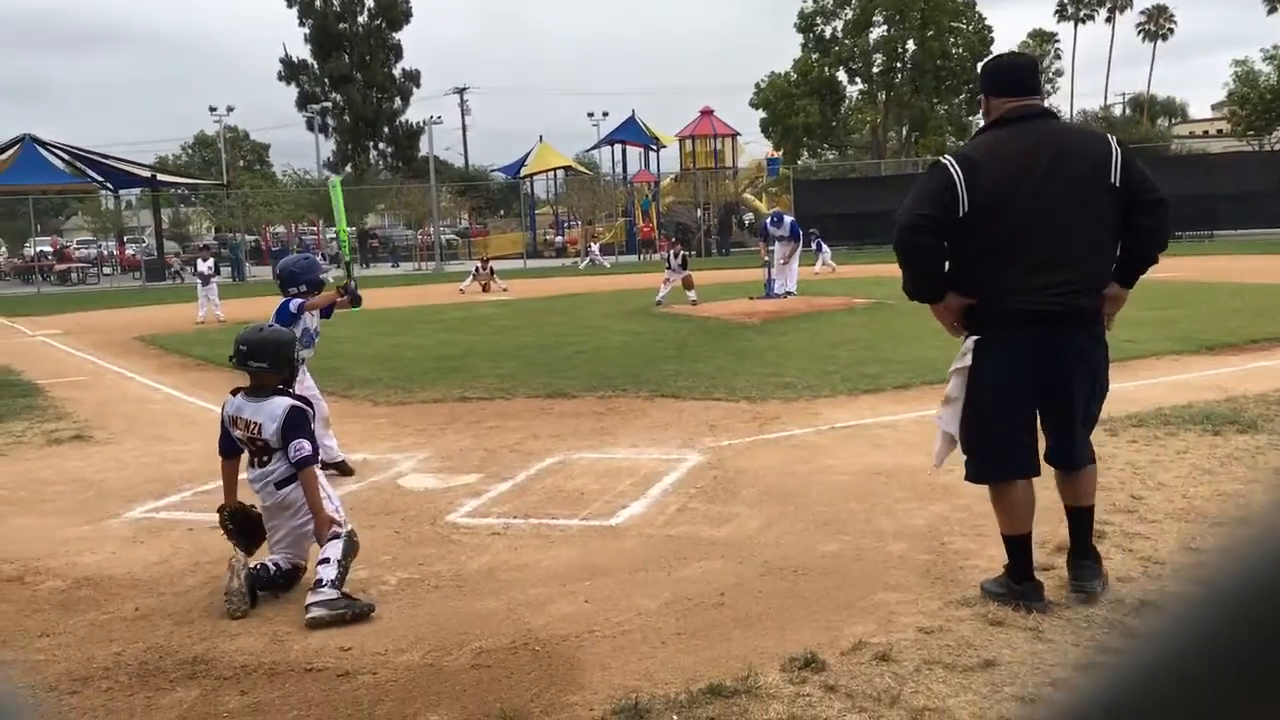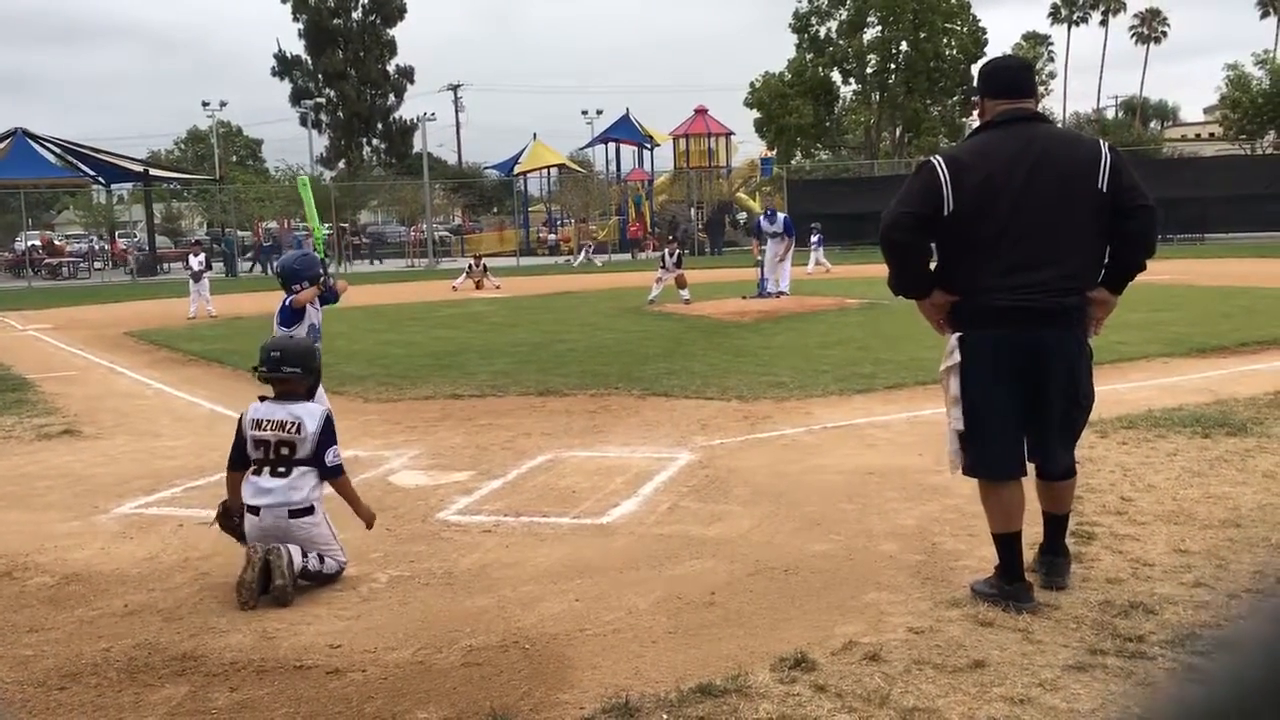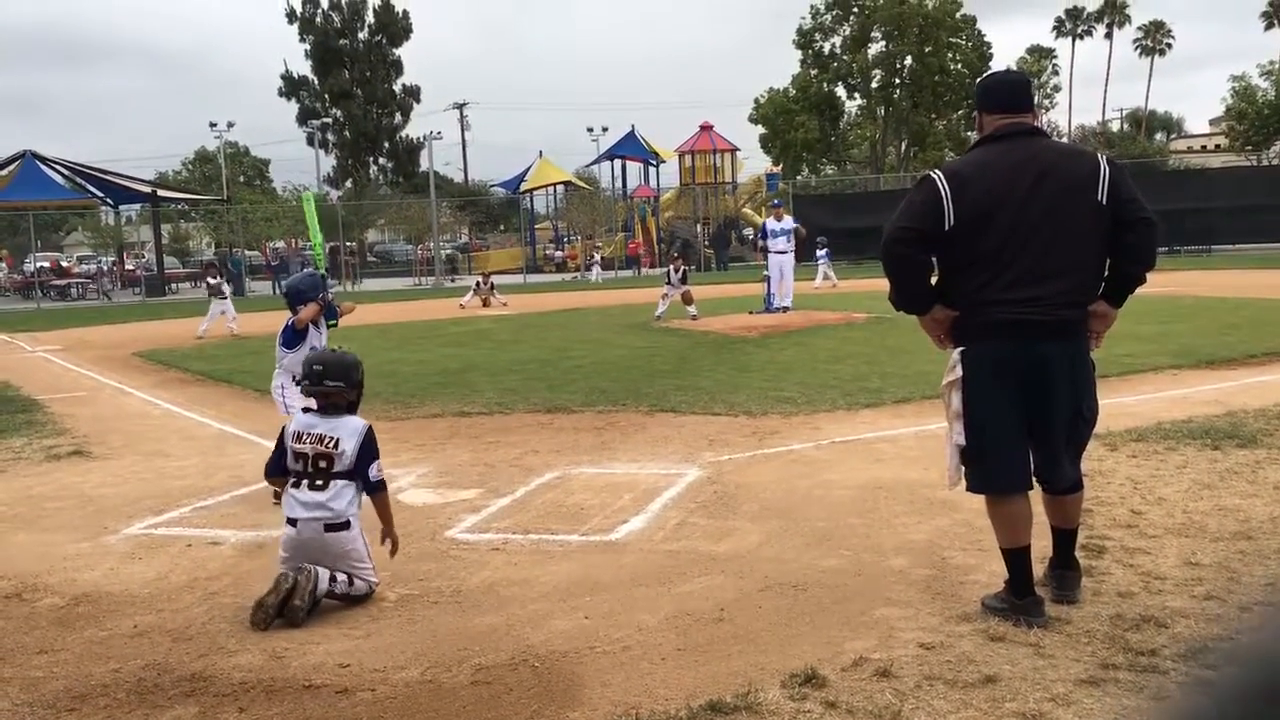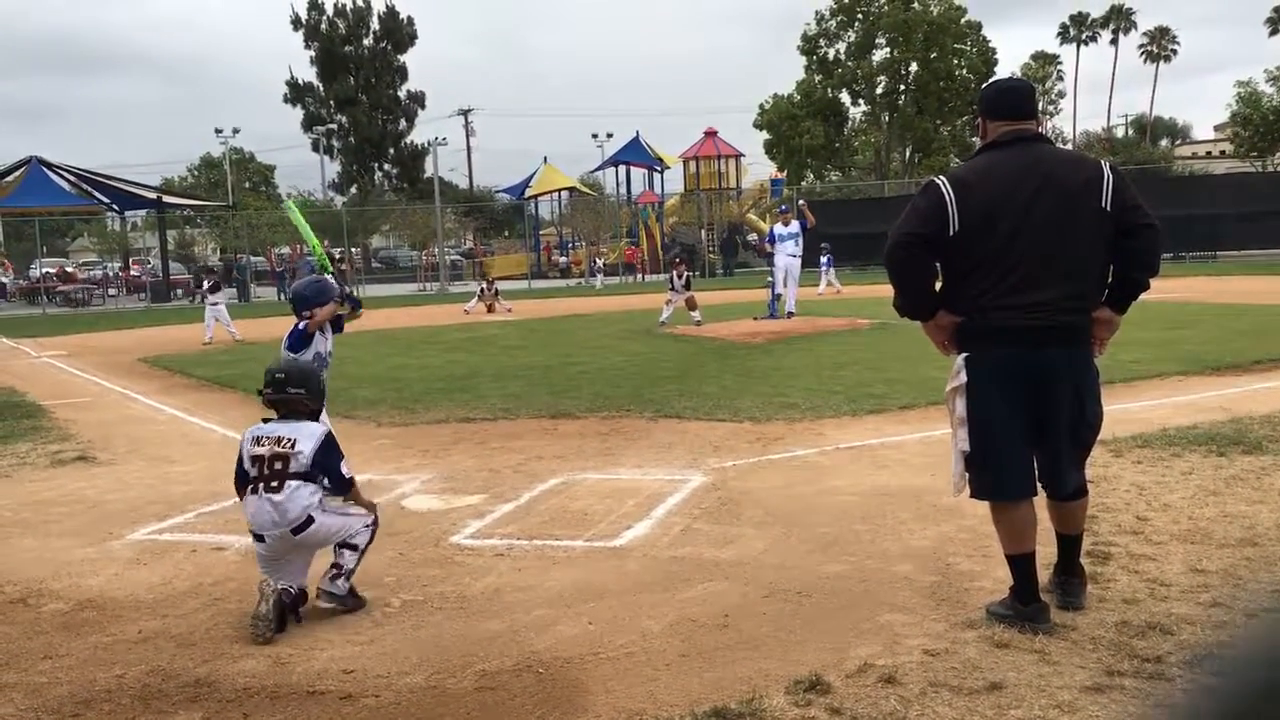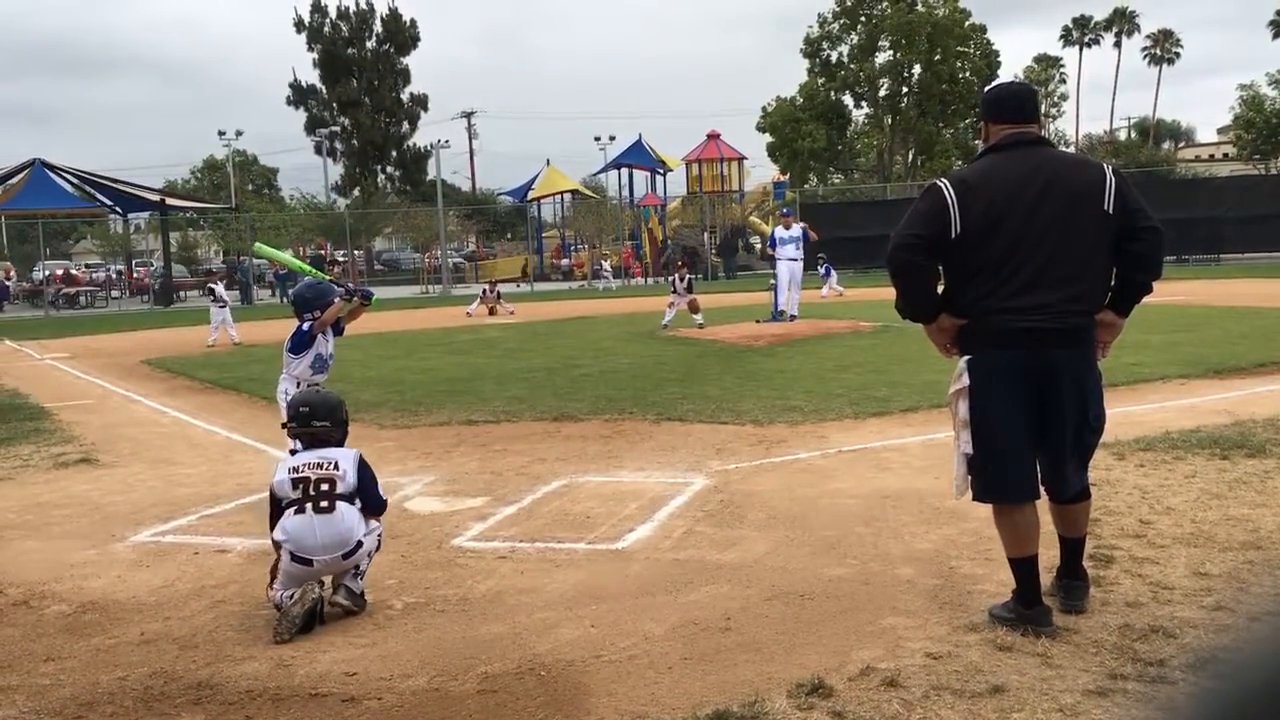
dt=1s
person 1, frame 1
left shoulder: (965, 164)
right shoulder: (1102, 149)
left elbow: (912, 232)
right elbow: (1153, 212)
left wrist: (937, 294)
right wrist: (1121, 280)
left hip: (1000, 333)
right hip: (1080, 328)
left knee: (1004, 457)
right knee: (1073, 445)
left ankle: (1022, 578)
right ankle: (1083, 558)
person 1, frame 2
left shoulder: (953, 165)
right shoulder: (1093, 155)
left elbow: (898, 230)
right elbow: (1141, 219)
left wrist: (923, 291)
right wrist: (1110, 285)
left hip: (985, 332)
right hip: (1063, 328)
left knee: (996, 457)
right knee: (1056, 450)
left ankle: (1011, 579)
right ankle: (1054, 557)
person 1, frame 3
left shoulder: (953, 180)
right shoulder: (1091, 168)
left elbow: (899, 245)
right elbow: (1141, 230)
left wrist: (924, 306)
right wrist: (1110, 298)
left hip: (987, 346)
right hip: (1066, 340)
left knee: (1002, 472)
right knee: (1062, 464)
left ankle: (1022, 594)
right ankle: (1065, 570)
person 1, frame 4
left shoulder: (956, 186)
right shoulder: (1095, 175)
left elbow: (903, 250)
right elbow: (1144, 236)
left wrist: (928, 312)
right wrist: (1114, 305)
left hip: (991, 353)
right hip: (1070, 346)
left knee: (1006, 480)
right knee: (1066, 470)
left ankle: (1027, 600)
right ankle: (1069, 577)
person 1, frame 5
left shoulder: (959, 189)
right shoulder: (1097, 178)
left elbow: (905, 252)
right elbow: (1147, 239)
left wrist: (930, 315)
right wrist: (1117, 308)
left hip: (994, 354)
right hip: (1073, 349)
left knee: (1009, 482)
right knee: (1069, 472)
left ankle: (1030, 602)
right ankle: (1073, 580)
person 2, frame 1
left shoulder: (231, 406)
right shoulder: (289, 409)
left elbow: (229, 458)
right elbow: (304, 465)
left wrist: (230, 505)
right wrist: (319, 514)
left hip: (268, 495)
right hip: (297, 487)
left knee: (288, 563)
left ankle: (249, 575)
right ankle: (324, 598)
person 2, frame 2
left shoulder: (251, 414)
right shoulder: (317, 416)
left elbow: (235, 468)
right elbow: (333, 473)
left wrist: (234, 507)
right wrist: (360, 508)
left hip: (257, 516)
right hip: (301, 516)
left knee: (269, 562)
right knee: (334, 565)
left ankle: (263, 562)
right ankle: (293, 560)
person 2, frame 3
left shoulder: (294, 425)
right shoulder: (359, 429)
left elbow: (273, 477)
right elbow: (374, 487)
right wrist: (389, 526)
left hip: (295, 527)
right hip: (338, 529)
left knee: (288, 573)
right knee: (365, 585)
left ankle: (288, 585)
right ankle: (317, 582)
person 2, frame 4
left shoulder: (252, 435)
right shoulder: (318, 434)
left elbow: (242, 490)
right elbow: (345, 486)
right wrist: (363, 502)
left hip: (264, 536)
right hip: (304, 524)
left knee: (291, 592)
right knee: (365, 520)
left ankle: (279, 597)
right ankle: (334, 589)
person 2, frame 5
left shoulder: (283, 467)
right shoulder: (352, 459)
left elbow: (276, 526)
right elbow: (377, 509)
left wrist: (280, 562)
right wrist: (357, 514)
left hip: (298, 555)
right hip: (344, 550)
left knee: (279, 593)
right knee: (372, 527)
left ankle: (298, 600)
right ankle: (349, 588)
person 3, frame 1
left shoulder: (313, 304)
right shoulder: (288, 306)
left elbow: (338, 304)
right elbow: (311, 305)
left wrist: (350, 297)
right wrist: (341, 290)
left hip: (300, 370)
left knee: (320, 412)
left ankle: (331, 456)
person 3, frame 2
left shoulder: (314, 299)
right shoulder: (290, 305)
left elbow: (342, 285)
right elbow: (300, 299)
left wrist: (331, 288)
right wrist: (321, 287)
person 3, frame 3
left shoulder: (321, 319)
right shoulder: (293, 327)
left elbow: (350, 306)
right elbow: (302, 317)
left wrist: (332, 307)
right wrist: (321, 301)
right hip: (289, 388)
person 3, frame 4
left shoulder: (328, 324)
right shoulder: (302, 330)
left elbow: (355, 314)
right elbow: (318, 319)
left wrist: (354, 305)
right wrist: (338, 300)
person 3, frame 5
left shoulder: (328, 327)
right shoulder: (304, 331)
left elbow: (351, 316)
right elbow: (324, 321)
left wrist: (363, 302)
right wrist: (344, 298)
right hip: (293, 392)
right knee: (301, 444)
